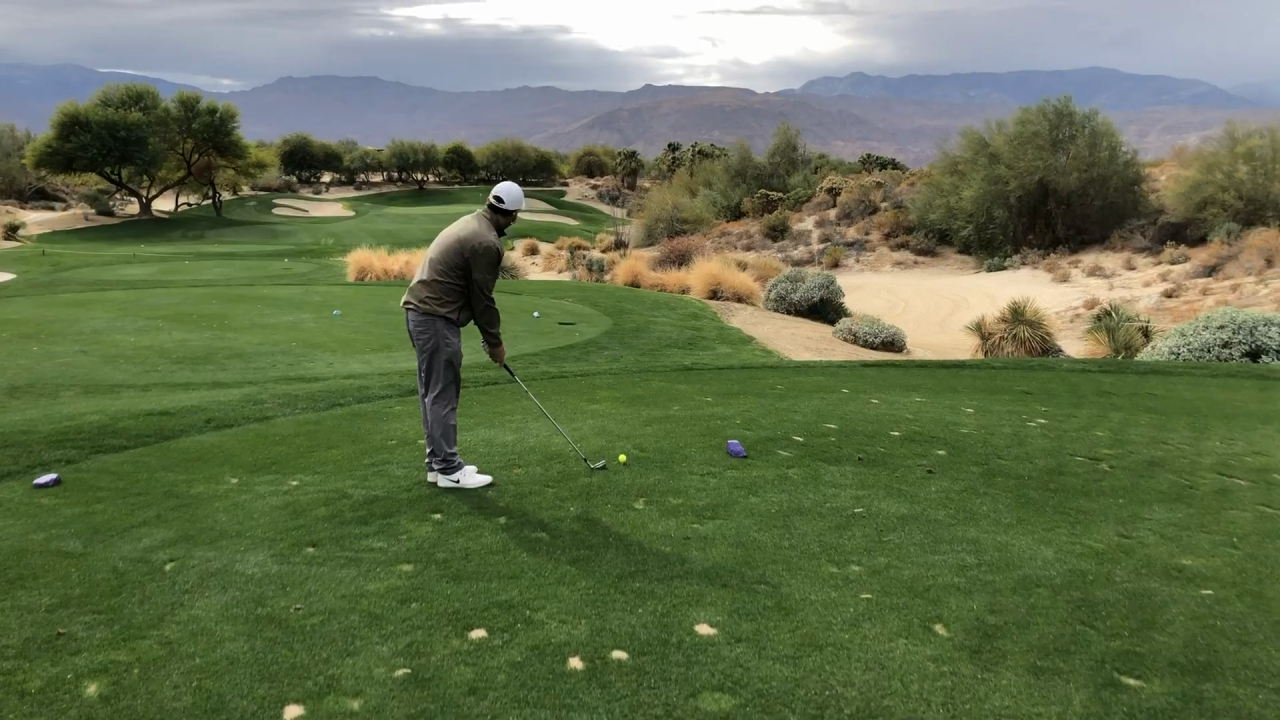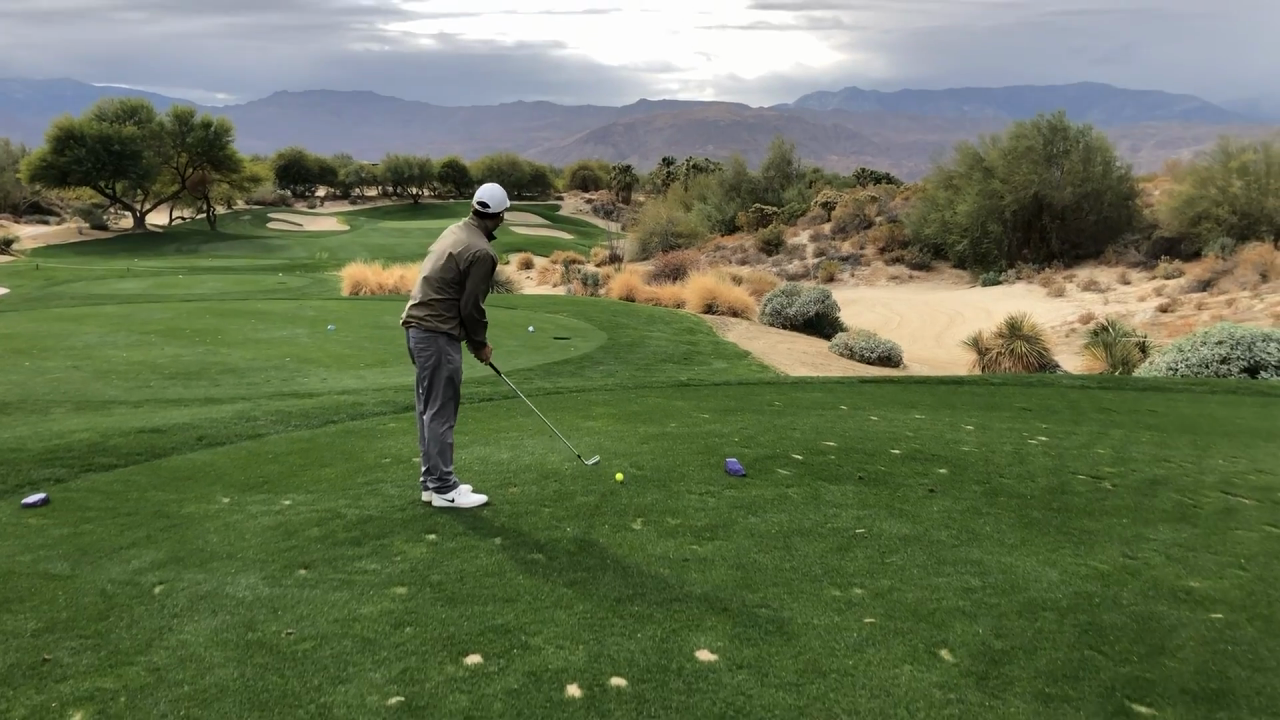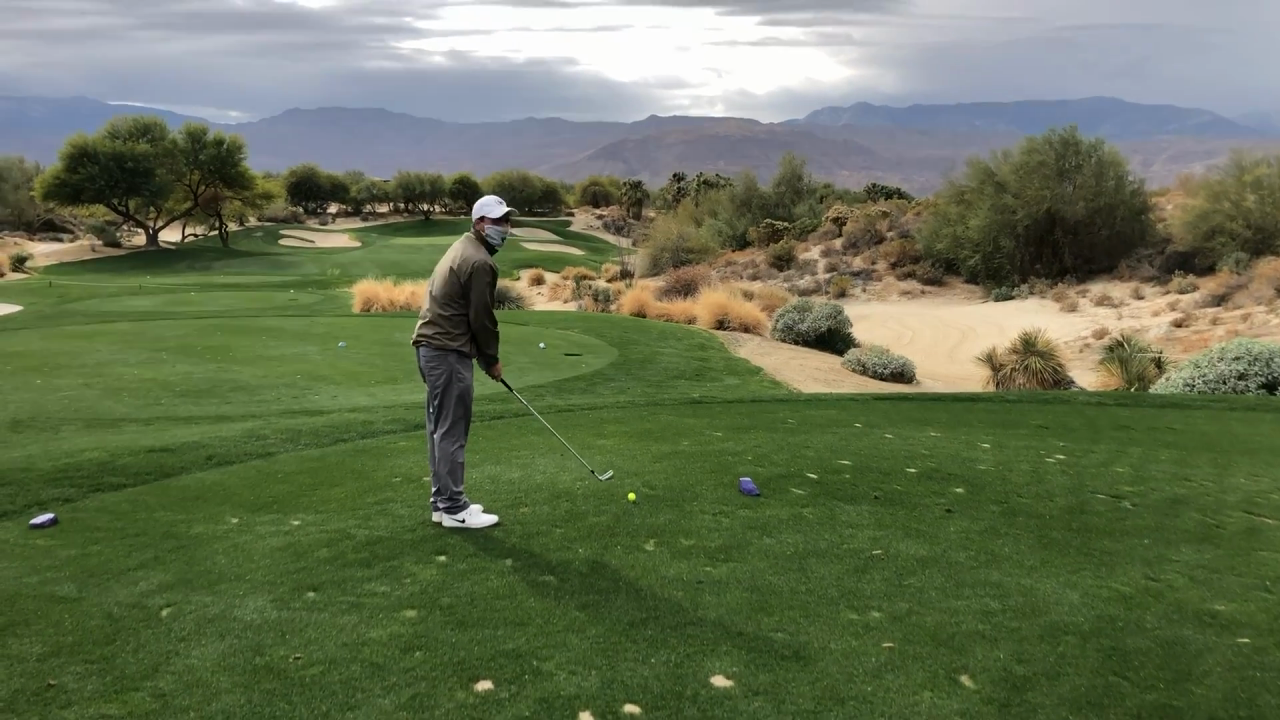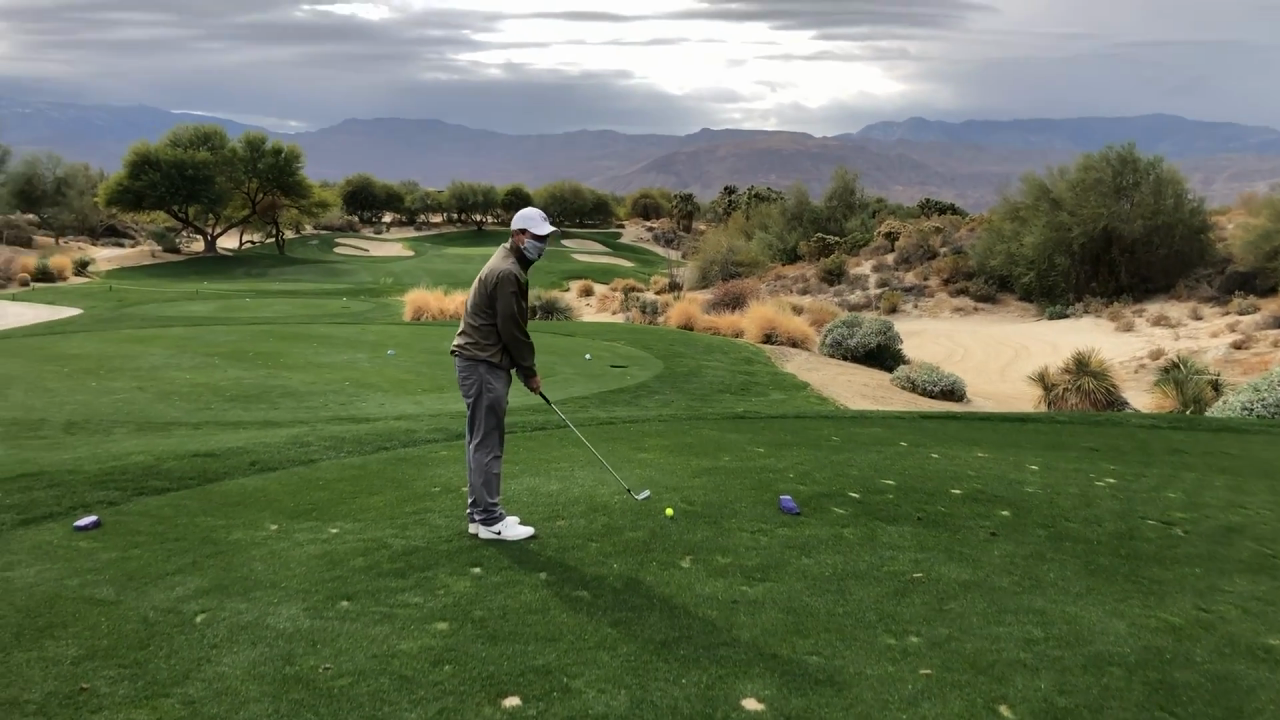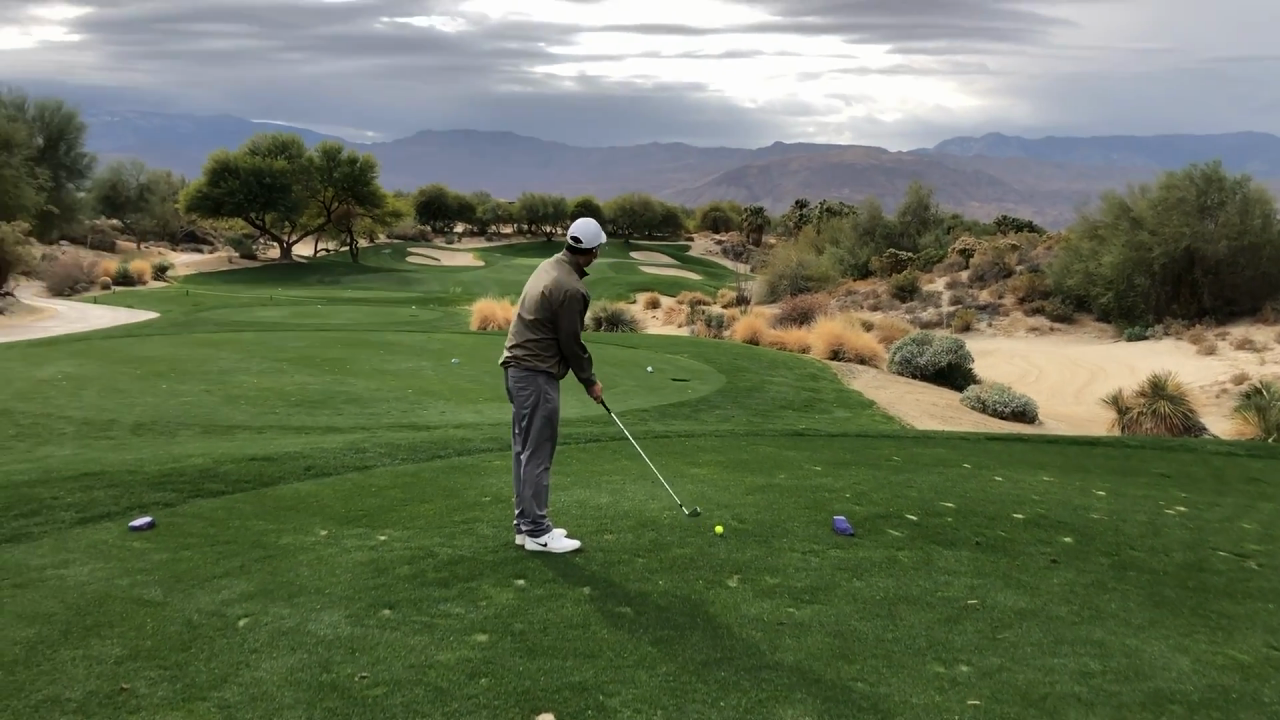
dt=0.4s
person 1, frame 1
left shoulder: (471, 223)
right shoulder: (487, 242)
right elbow: (482, 298)
left wrist: (489, 336)
right wrist: (495, 342)
left hip: (421, 311)
right hip: (436, 318)
left knee: (433, 392)
right knee: (443, 395)
left ankle: (439, 461)
right ankle: (448, 469)
person 1, frame 2
left shoulder: (455, 231)
right shoulder: (481, 252)
right elbow: (471, 306)
left wrist: (474, 340)
right wrist: (480, 344)
left hip: (420, 327)
right hip: (438, 335)
left knee: (430, 409)
right knee: (440, 412)
left ankle: (433, 480)
right ankle: (443, 489)
person 1, frame 3
left shoulder: (462, 248)
right shoulder: (480, 263)
right elbow: (481, 318)
left wrist: (484, 357)
right wrist: (491, 360)
left hip: (432, 346)
right hip: (448, 353)
left knee: (441, 428)
right knee: (452, 431)
left ankle: (444, 500)
right ankle: (453, 509)
person 1, frame 4
left shoulder: (507, 264)
right shoulder: (507, 273)
right elbow: (511, 330)
left wrist: (522, 368)
right wrist: (529, 372)
left hip: (480, 361)
right hip: (483, 365)
left knee: (481, 441)
right knee: (488, 443)
left ankle: (480, 512)
right ankle: (489, 521)
person 1, frame 5
left shoulder: (550, 267)
right shoulder: (572, 289)
right elbow: (571, 343)
left wrist: (585, 377)
right wrist: (589, 381)
left hip: (520, 368)
right hip: (537, 376)
left knee: (526, 450)
right knee: (538, 454)
left ankle: (527, 523)
right ankle: (536, 532)
